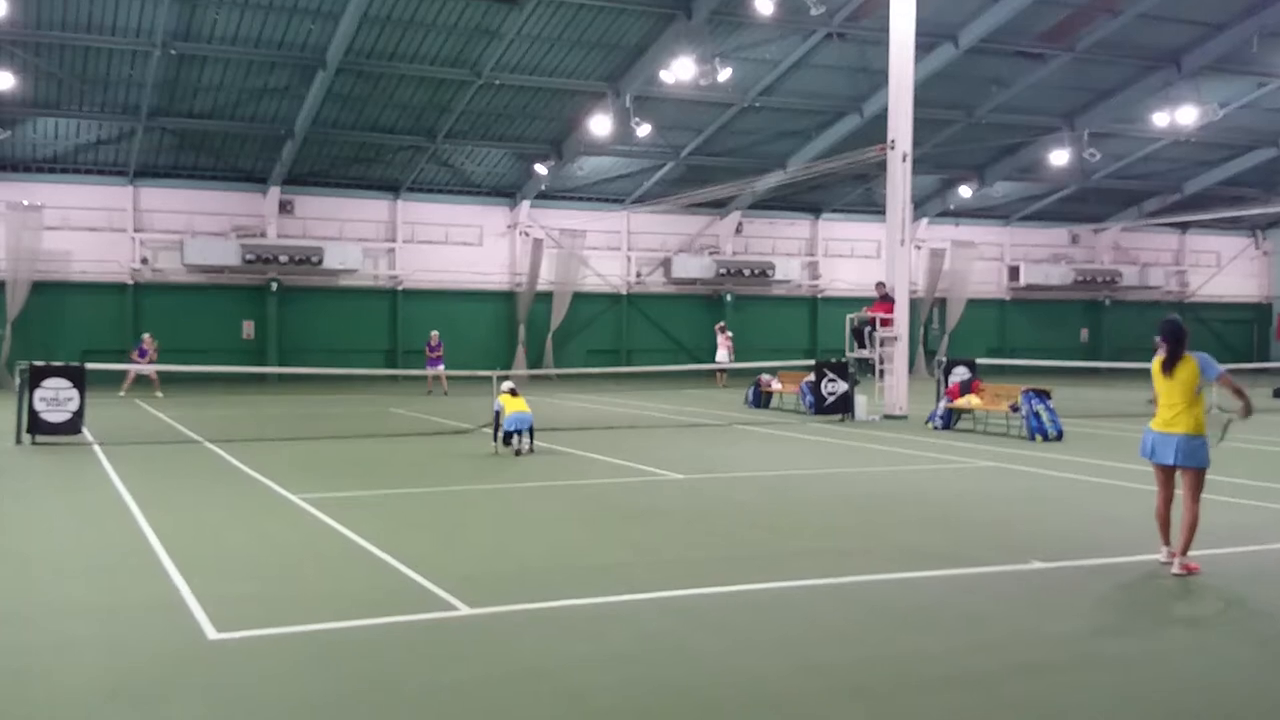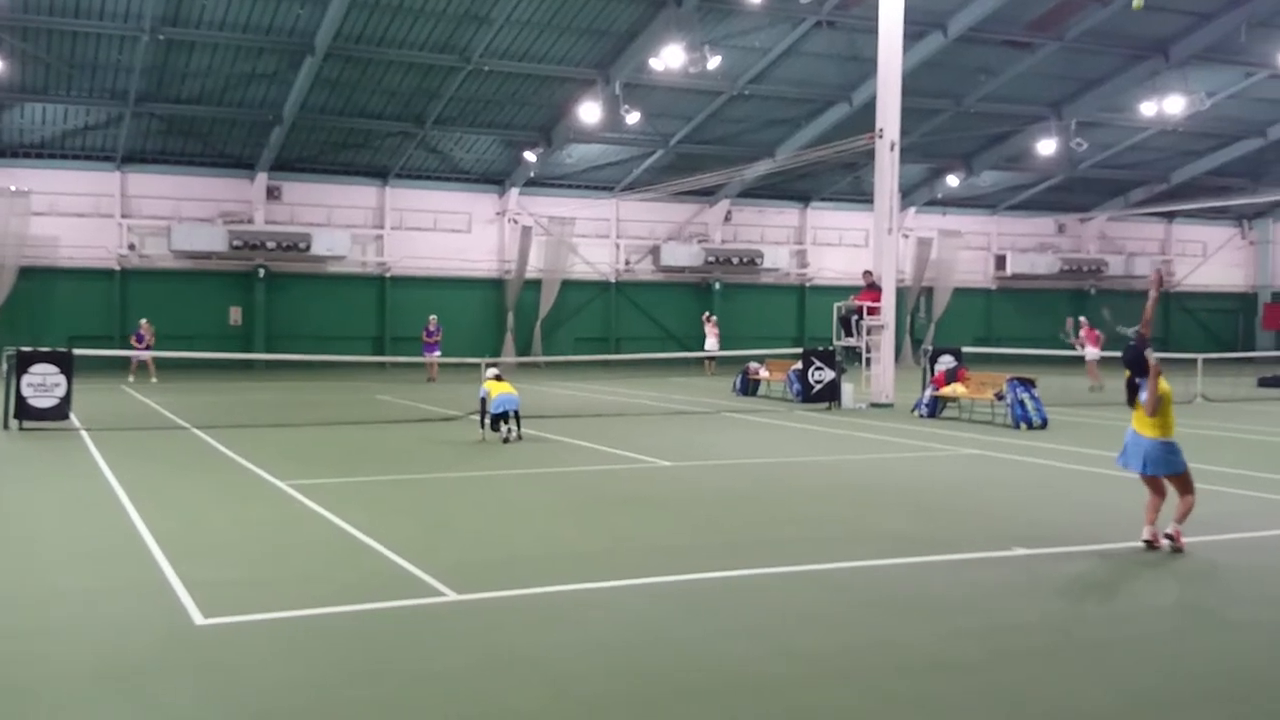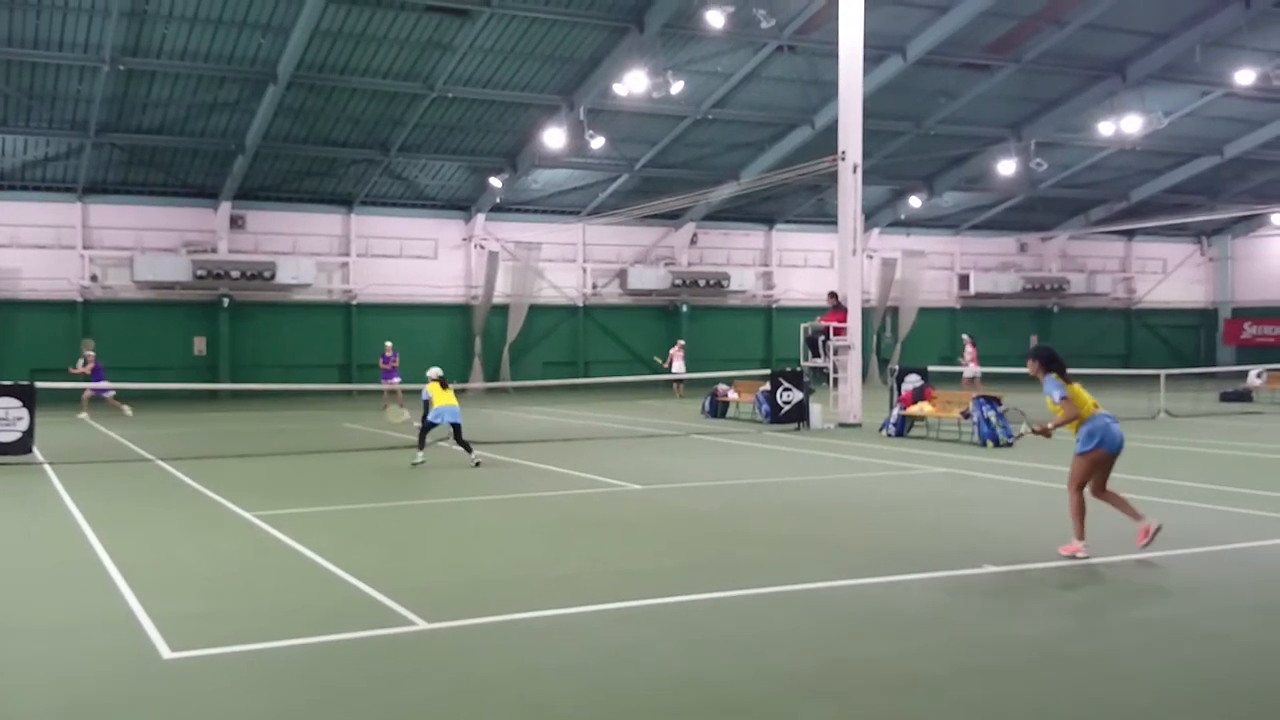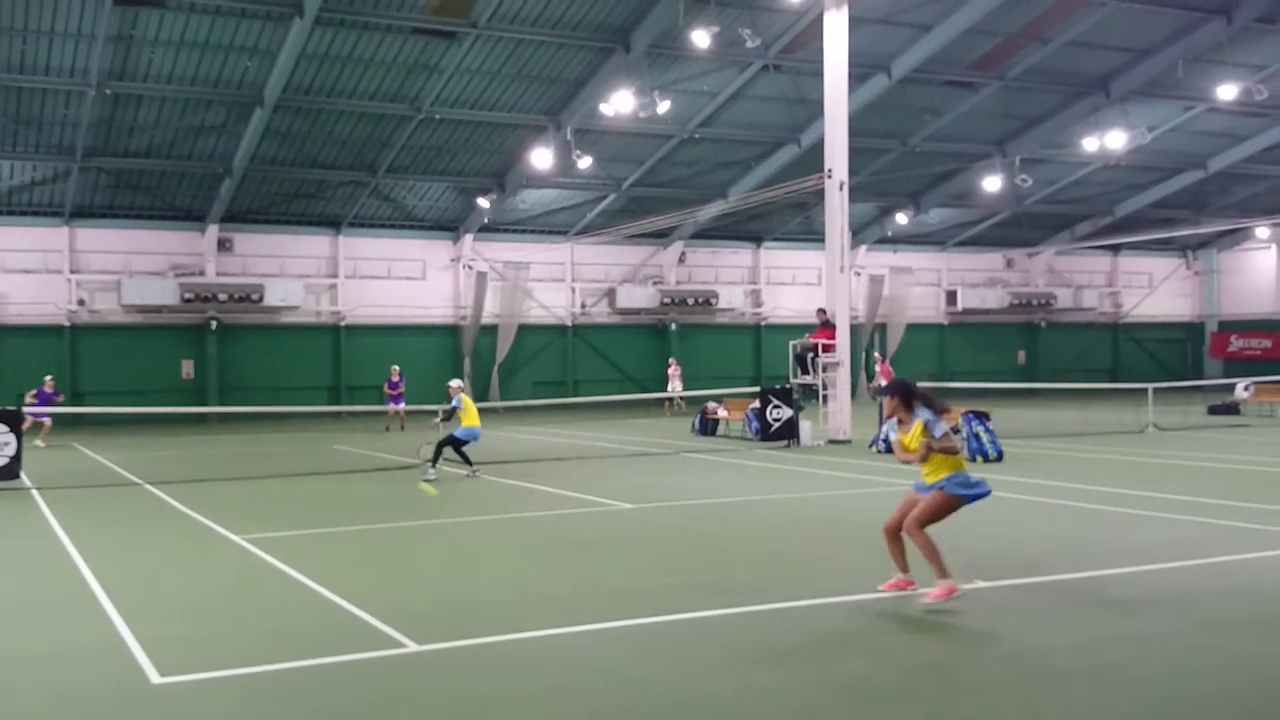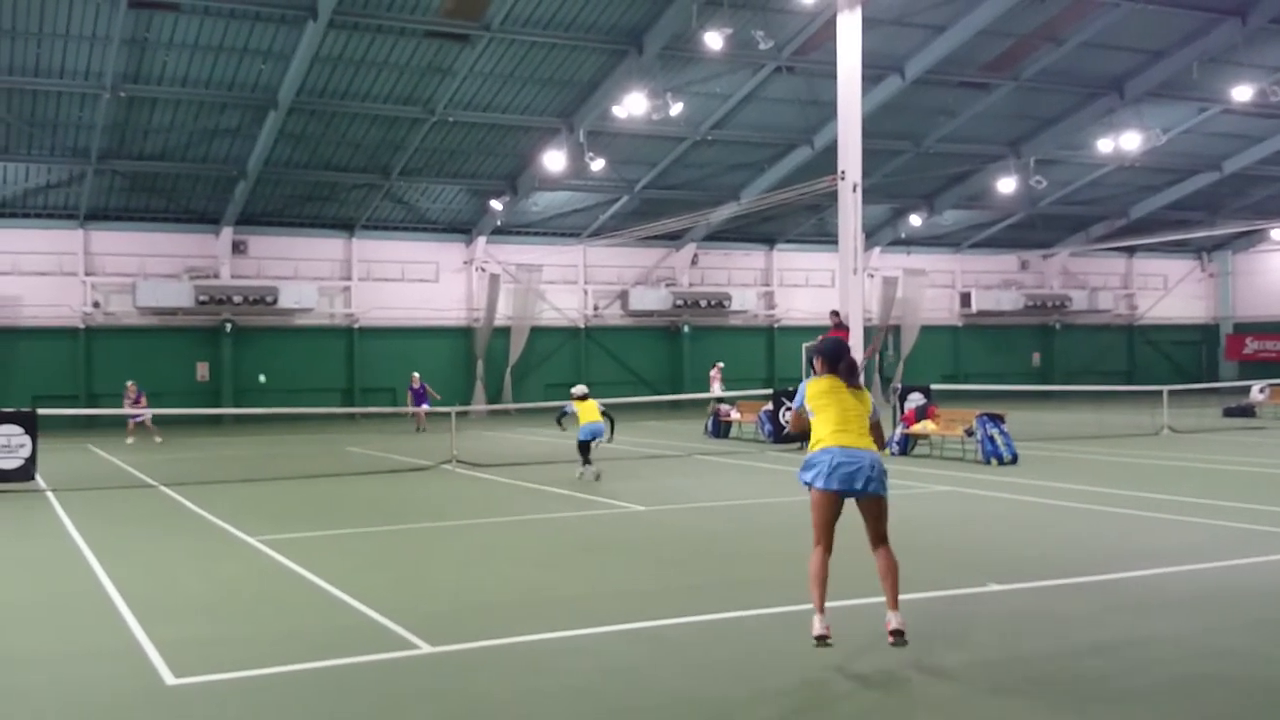
dt=1s
person 1, frame 1
left shoulder: (1157, 364)
right shoulder: (1198, 362)
right elbow: (1231, 385)
right wrist: (1246, 402)
left hip: (1159, 435)
right hip: (1188, 440)
left knee: (1164, 496)
right knee: (1191, 501)
left ankle: (1166, 549)
right ankle: (1181, 560)
person 1, frame 2
left shoulder: (1137, 369)
right shoulder: (1148, 386)
left elbow: (1143, 328)
right elbow: (1152, 412)
left wrist: (1153, 294)
right wrist: (1154, 379)
left hip: (1138, 445)
right hip: (1159, 447)
left knee: (1156, 494)
right knee: (1187, 494)
left ankle: (1150, 529)
right ankle: (1174, 529)
person 1, frame 3
left shoulder: (1050, 382)
right shoulder: (1058, 378)
left elbow: (1072, 412)
left wrist: (1050, 426)
right wrist: (1049, 427)
left hip: (1096, 434)
right hip: (1109, 430)
left knee: (1075, 486)
right knee: (1097, 490)
left ankle: (1078, 544)
right ankle: (1145, 524)
person 1, frame 4
left shoulder: (927, 418)
right shoulder: (891, 424)
left elbow: (953, 447)
right elbow: (901, 456)
left wrist: (931, 447)
right wrist: (916, 456)
left hip: (952, 482)
right hip: (929, 482)
left knee: (912, 525)
right knee: (890, 528)
left ankle: (946, 583)
right ankle: (904, 578)
person 1, frame 5
left shoulder: (808, 387)
right shoulder: (865, 393)
right elbow: (880, 442)
left hip: (828, 461)
right hip: (867, 462)
left knee: (821, 547)
right knee: (880, 545)
left ankle: (820, 621)
right ankle: (894, 619)
